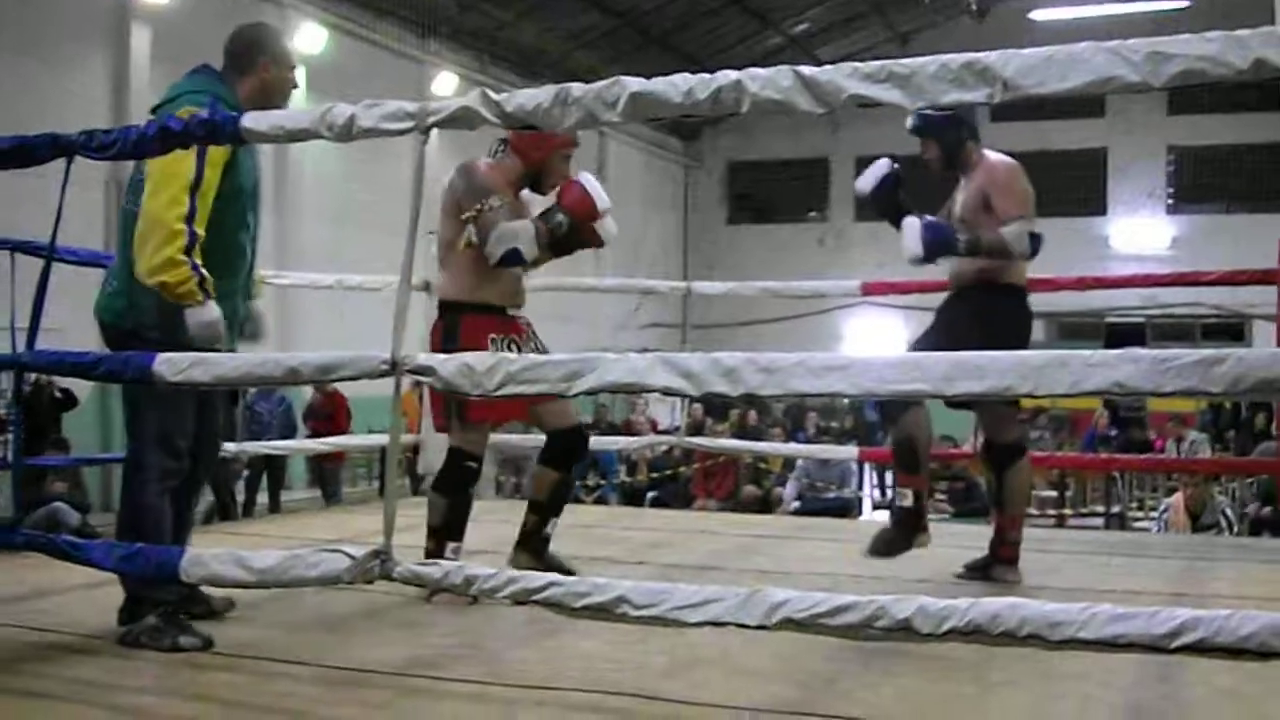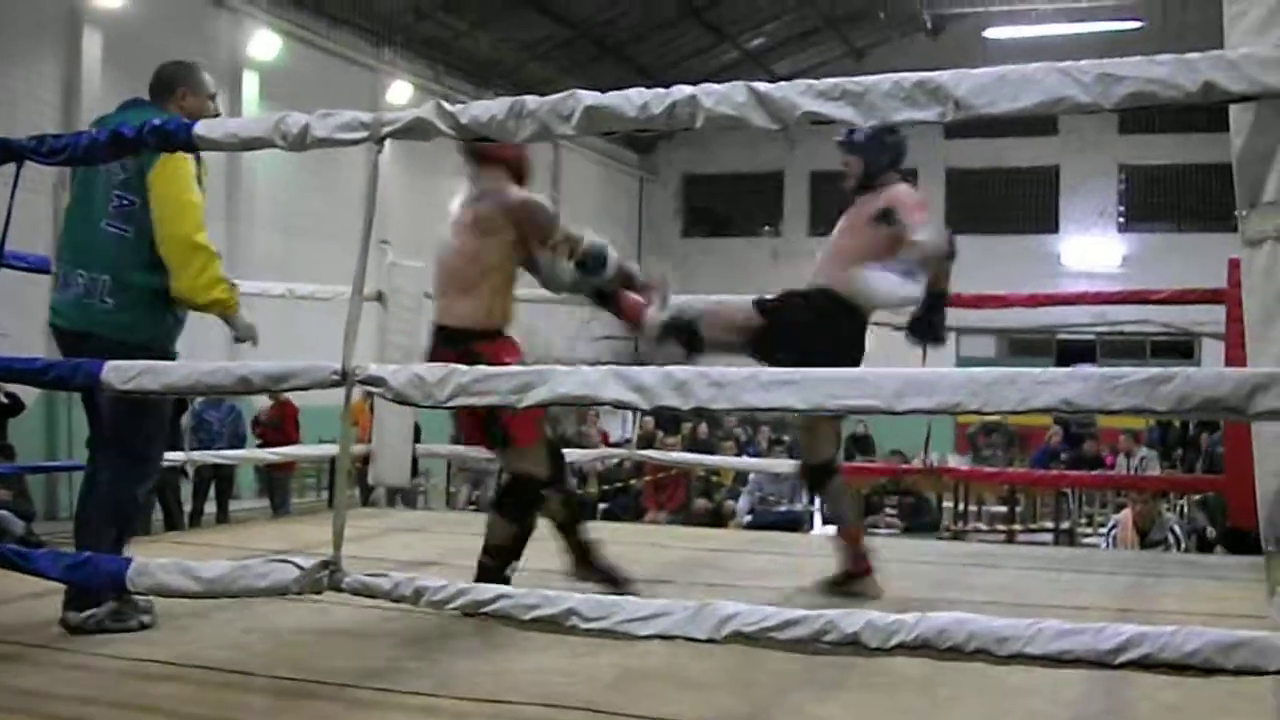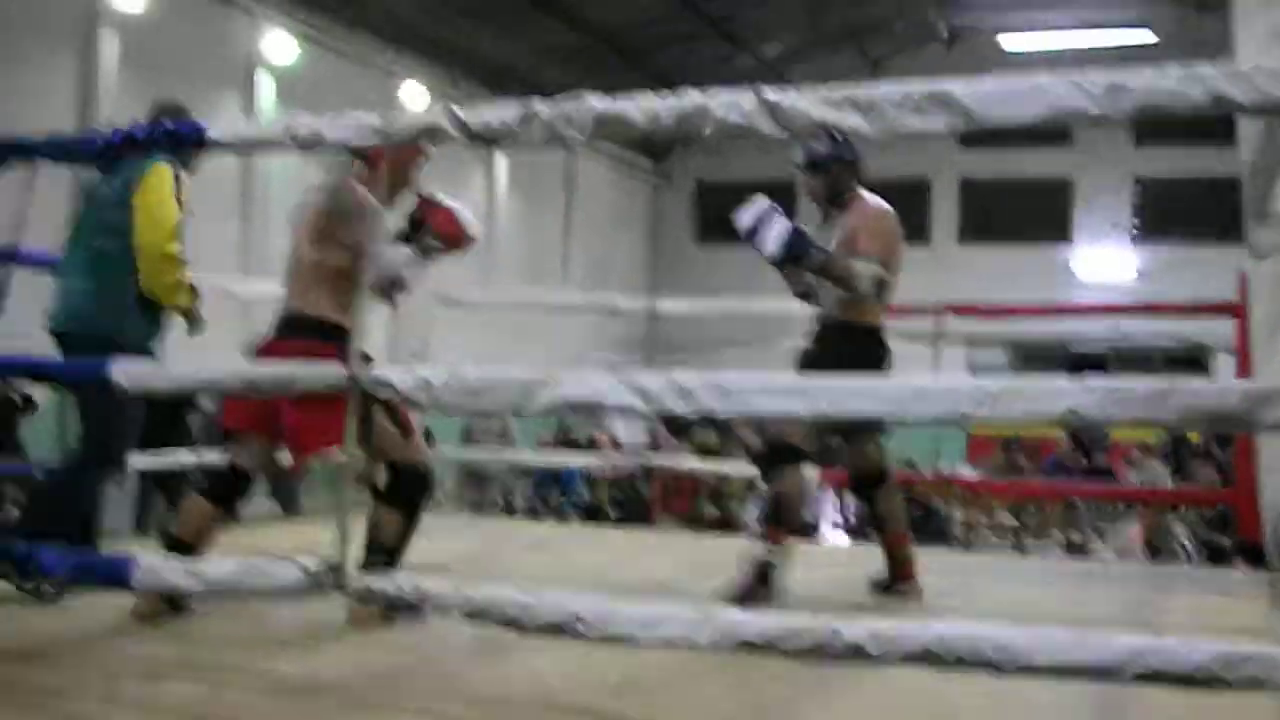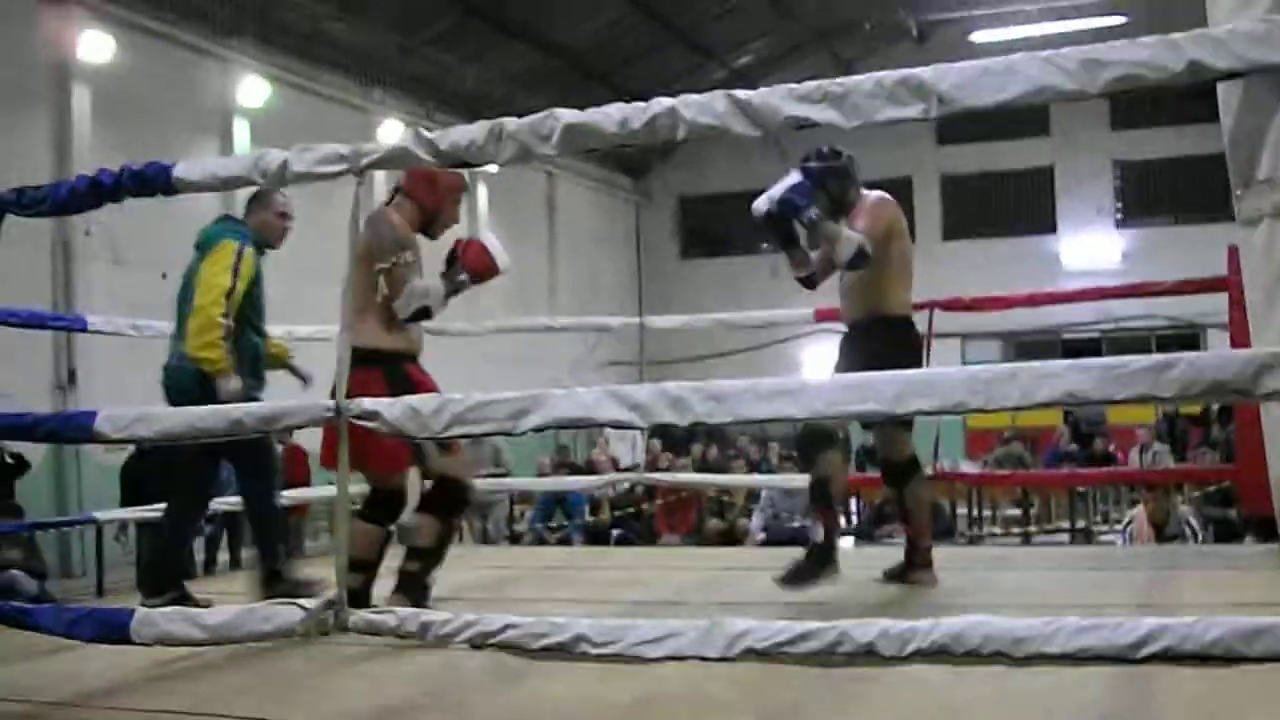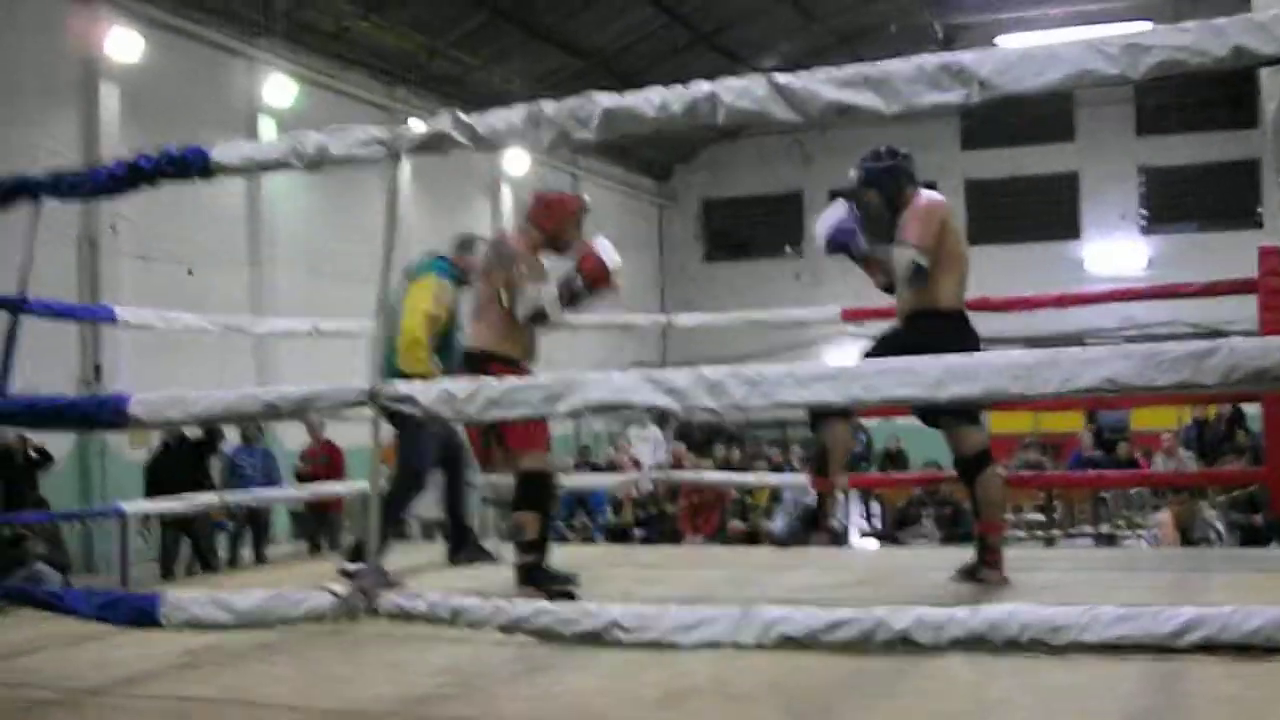
dt=0.7s
person 1, frame 1
right shoulder: (200, 116)
right elbow: (167, 216)
left wrist: (240, 299)
right wrist: (193, 296)
left hip: (187, 322)
right hip: (157, 322)
left knee: (198, 453)
right knee: (158, 461)
left ankle: (170, 584)
right ankle: (145, 610)
person 1, frame 2
right shoulder: (170, 146)
left elbow: (76, 231)
right elbow: (186, 244)
right wrist: (227, 308)
left hip: (79, 317)
right hip: (131, 325)
left knee: (110, 452)
right knee: (133, 461)
left ankle: (94, 584)
right ankle: (91, 598)
person 1, frame 3
left shoulder: (117, 172)
right shoulder: (158, 172)
right elbow: (159, 252)
left wrist: (173, 299)
right wrist: (185, 302)
left hip: (87, 322)
right hip: (113, 328)
left knee: (106, 438)
right knee: (107, 445)
left ankle: (74, 540)
right ankle: (32, 543)
person 1, frame 4
left shoulder: (234, 250)
right shoulder: (234, 247)
right elbow: (209, 311)
left wrist: (283, 358)
right wrist: (223, 371)
left hip: (192, 384)
right hip: (215, 387)
left knee: (193, 489)
right knee: (262, 480)
left ankle: (161, 584)
right ankle: (273, 578)
person 1, frame 5
left shoulder: (447, 286)
right shoulder: (435, 281)
right elbow: (414, 331)
right wrist: (431, 382)
left knee: (455, 463)
right knee: (412, 474)
left ankle: (463, 544)
right ankle: (363, 555)
person 2, frame 1
left shoulder: (999, 171)
right shoulder: (969, 183)
left elbow: (1026, 240)
right elbow: (932, 248)
left wrist: (958, 237)
right wrist: (896, 210)
left hip: (989, 308)
right hip: (978, 309)
left knee: (901, 391)
right knee: (1005, 439)
left ankle: (911, 517)
right ankle: (1005, 557)
person 2, frame 2
left shoulder: (898, 197)
right shoulder: (872, 204)
left elbow: (937, 242)
right elbow: (911, 265)
left wrist: (907, 270)
right wrist: (933, 307)
left hip: (820, 319)
right hip: (837, 329)
left knee: (709, 327)
right knee: (817, 463)
right ankle: (857, 569)
person 2, frame 3
left shoulder: (872, 214)
right shoulder: (843, 221)
left elbow: (875, 286)
right elbow: (812, 291)
left wrist: (812, 253)
right wrist: (778, 251)
left hip: (849, 345)
right hip: (845, 346)
left knee: (781, 445)
right knee: (868, 465)
left ankle: (767, 570)
right ankle: (901, 572)
person 2, frame 4
left shoulder: (876, 205)
right shoulder: (850, 219)
left elbow: (855, 256)
right elbow: (810, 277)
left wrist: (809, 214)
right wrist: (788, 234)
left hip: (885, 338)
right hip: (870, 340)
left knee: (821, 425)
right knee: (896, 453)
left ankle: (824, 548)
right ankle: (919, 560)
person 2, frame 5
left shoulder: (923, 207)
right shoulder: (929, 212)
left elbow: (913, 270)
right elbow: (892, 280)
left wrist: (855, 245)
right wrist: (866, 243)
left hip: (929, 330)
right hip: (955, 336)
right knee: (973, 449)
right ankle: (991, 559)
person 3, frame 1
left shoulder: (517, 198)
right shoulder: (475, 177)
right elbow: (506, 249)
left wrist: (571, 240)
right wrist: (563, 215)
left hip: (513, 330)
right hip: (470, 330)
left knee: (570, 434)
right knee: (467, 454)
left ankle: (532, 547)
right ankle: (438, 566)
person 3, frame 2
left shoulder: (475, 201)
right shoulder: (515, 204)
left elbow: (551, 273)
right elbow: (582, 256)
left wrist: (612, 298)
right wrist: (629, 281)
left hip: (483, 349)
right hip: (472, 353)
left knee: (544, 456)
right knee: (530, 474)
left ankle: (585, 557)
right ankle: (488, 581)
person 3, frame 3
left shoulder: (327, 198)
right shoulder: (352, 195)
right elbow: (378, 275)
left wrist: (411, 239)
right wrist: (431, 242)
left hip: (285, 346)
right hip: (324, 351)
left knee: (237, 473)
right knee: (411, 465)
left ankle: (159, 586)
right ankle: (375, 593)
person 3, frame 4
left shoulder: (381, 230)
right shoulder: (389, 226)
right elbow: (412, 304)
left wrist: (451, 277)
right wrist: (464, 275)
left hip: (364, 372)
right hip: (385, 375)
left knee: (387, 492)
right knee: (454, 480)
left ankle: (355, 603)
right ankle: (409, 591)
person 3, frame 5
left shoulder: (531, 260)
right shoulder: (505, 249)
left elbow: (542, 311)
right elbow: (531, 309)
left wrist: (587, 284)
right wrist: (581, 278)
left hip: (514, 375)
right hip: (488, 373)
left knee: (540, 472)
right knee: (534, 470)
left ankle: (535, 566)
right ankle: (532, 576)
